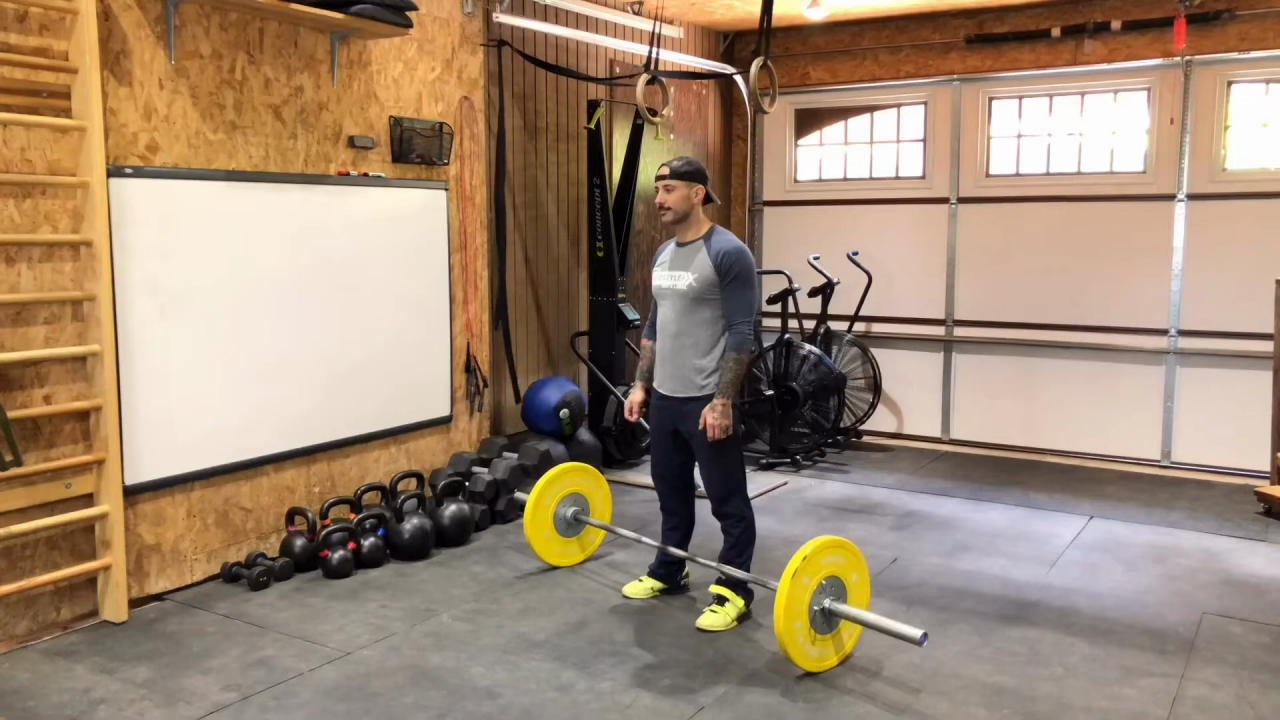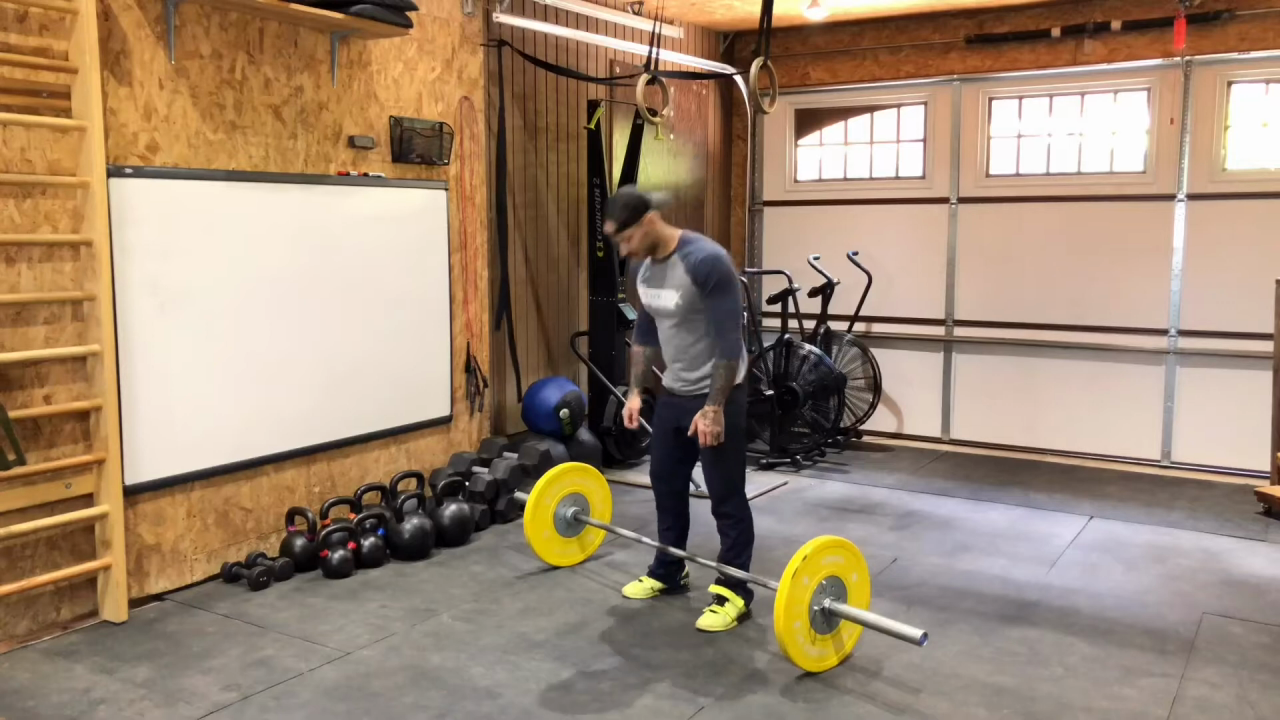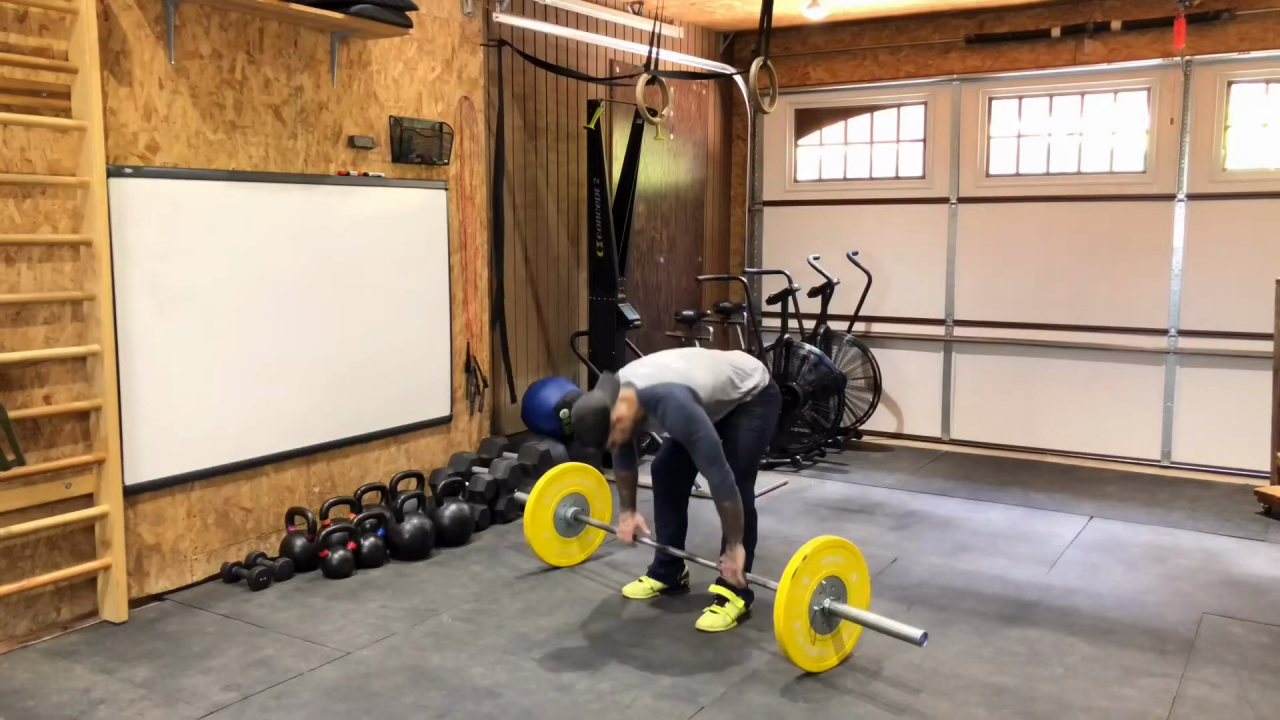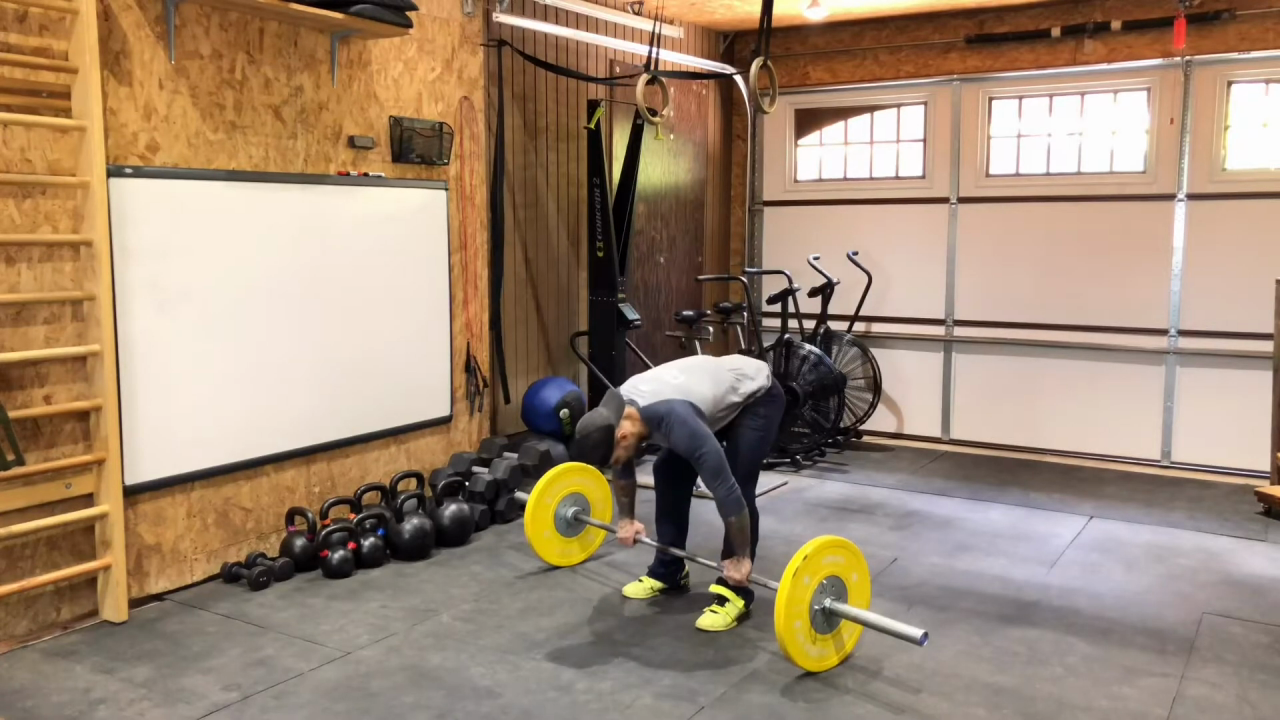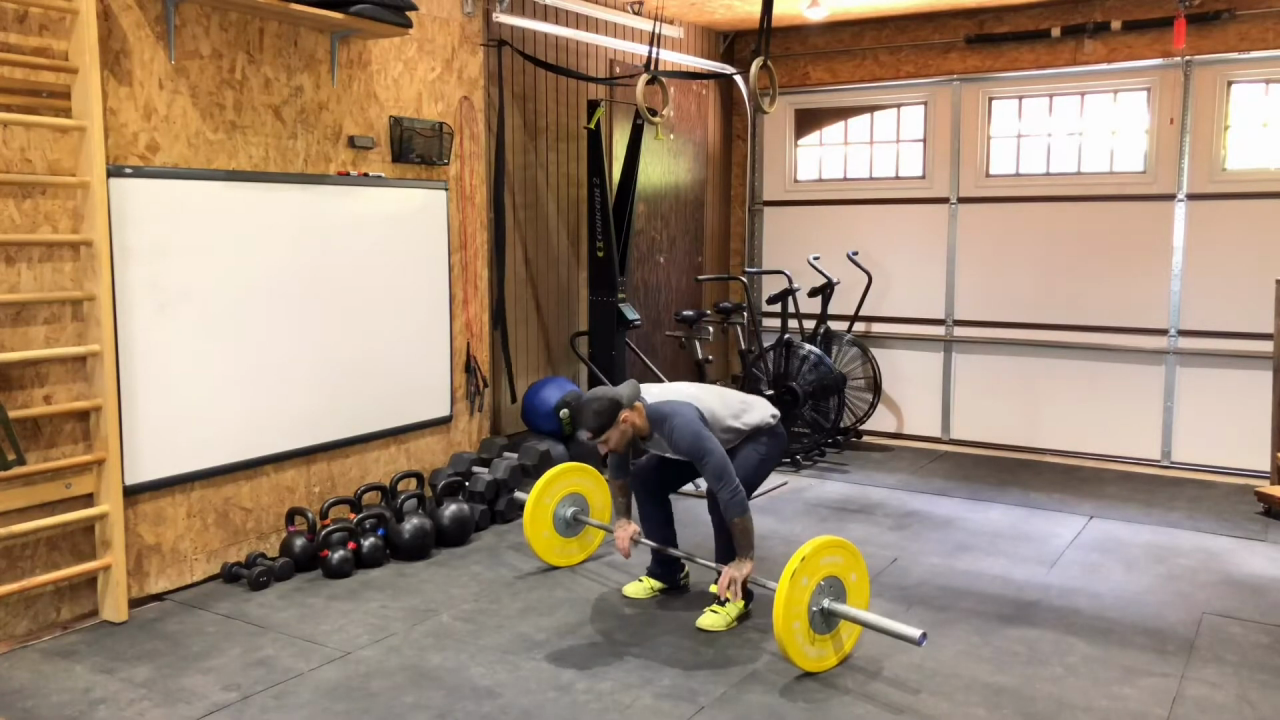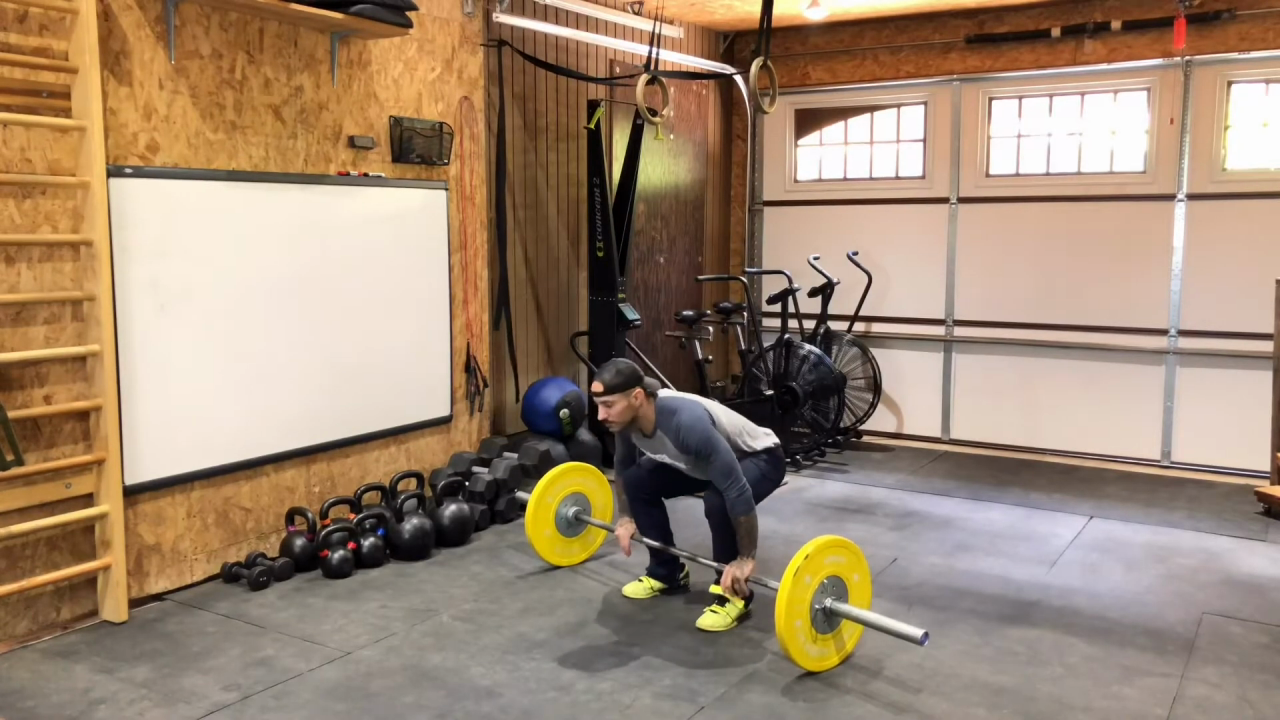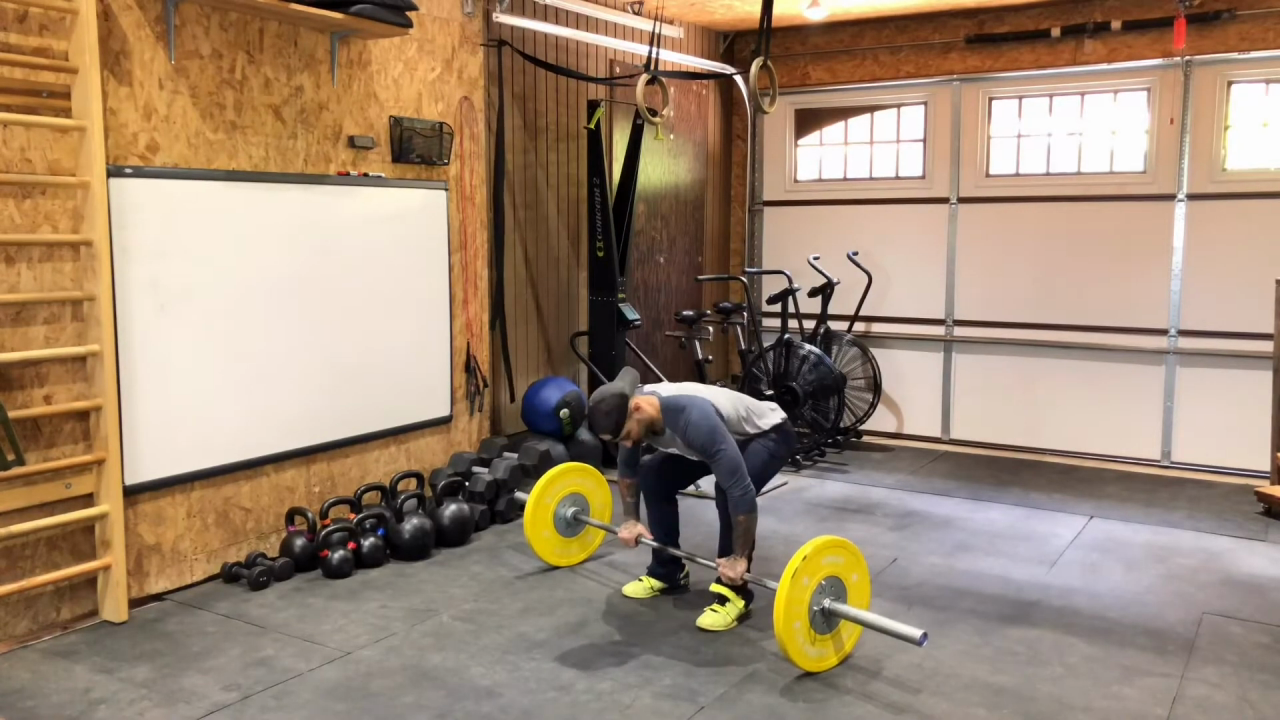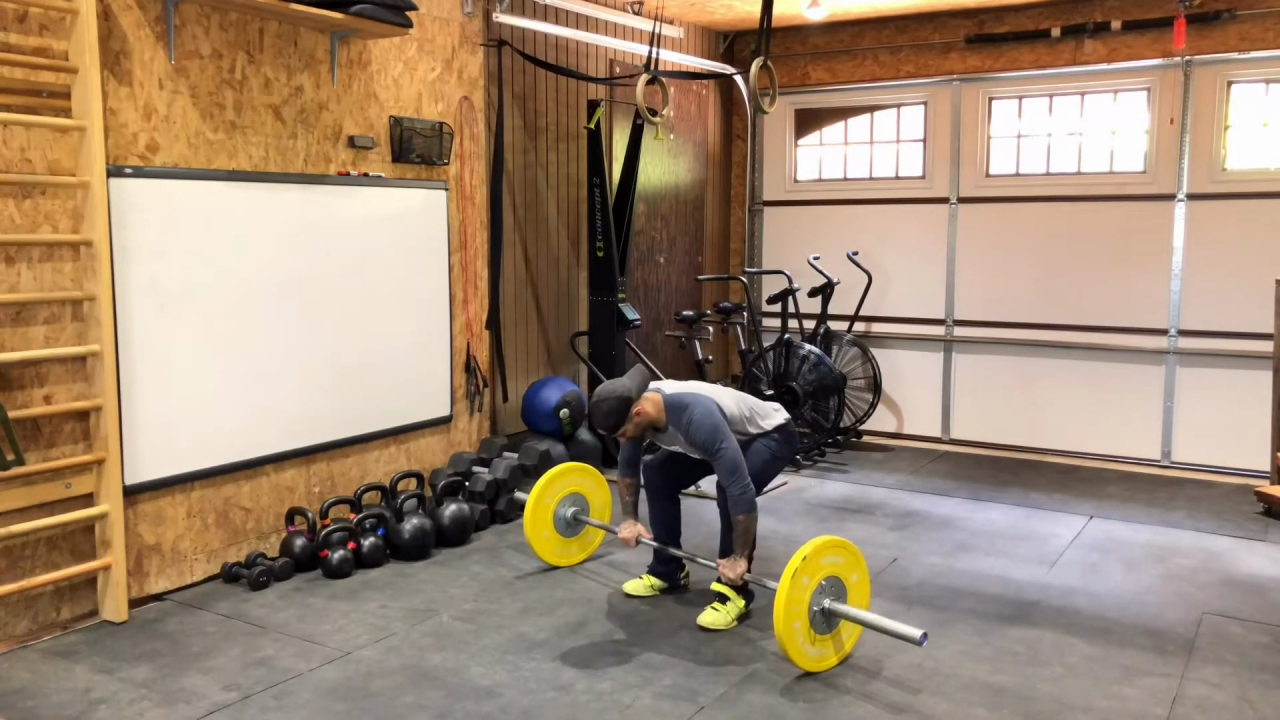
dt=0.5s
person 1, frame 1
left shoulder: (728, 253)
right shoulder: (663, 254)
left elbow: (741, 335)
left wrist: (723, 401)
right wrist: (641, 385)
left hip: (707, 401)
right hip: (665, 397)
left knee: (727, 499)
right knee: (671, 491)
left ankle: (735, 592)
right ankle: (668, 572)
person 1, frame 2
left shoulder: (705, 260)
right shoulder: (644, 266)
left elbow: (729, 340)
right elbow: (643, 332)
left wrist: (715, 407)
right wrist: (635, 391)
left hip: (717, 395)
right hip: (674, 392)
left knee: (726, 495)
right knee: (666, 482)
left ankle: (734, 592)
right ankle: (667, 573)
person 1, frame 3
left shoulder: (674, 407)
right shoulder: (612, 397)
left elbow: (719, 475)
right elbow: (624, 458)
left wrist: (735, 547)
right wrist: (628, 511)
left hip: (752, 397)
right hip: (715, 391)
left knee: (737, 483)
right knee: (666, 473)
left ankle: (734, 592)
right ankle: (668, 572)
person 1, frame 4
left shoulder: (676, 421)
right shoulder: (616, 411)
left elbow: (724, 488)
right elbow: (622, 469)
left wrist: (741, 558)
right wrist: (626, 518)
left hip: (756, 398)
right hip: (718, 391)
left knee: (738, 484)
right knee: (668, 473)
left ankle: (734, 591)
right ankle: (669, 571)
person 1, frame 5
left shoulder: (679, 424)
right shoulder: (624, 412)
left elbow: (730, 491)
right elbow: (618, 469)
left wrist: (744, 559)
right wrist: (623, 519)
left hip: (760, 433)
right hip: (718, 434)
left knee: (719, 497)
right knee: (644, 478)
left ankle: (733, 594)
right ankle: (668, 572)
person 1, frame 6
left shoulder: (686, 422)
right shoulder: (629, 417)
left elbow: (737, 491)
right elbow: (624, 467)
left wrist: (746, 558)
right wrist: (625, 517)
left hip: (761, 457)
left knee: (717, 501)
right knee: (637, 481)
left ankle: (733, 594)
right ankle: (667, 572)
person 1, frame 7
left shoulder: (695, 420)
right shoulder: (631, 413)
left elbow: (741, 489)
right elbow: (628, 467)
left wrist: (740, 557)
right wrist: (630, 518)
left hip: (768, 434)
right hip: (727, 434)
left knee: (727, 490)
right knee: (653, 475)
left ankle: (734, 591)
right ankle: (668, 571)
person 1, frame 8
left shoulder: (697, 418)
right shoulder: (637, 407)
left elbow: (740, 488)
right elbow: (628, 465)
left wrist: (740, 558)
right wrist: (629, 518)
left hip: (772, 434)
right hip: (729, 434)
left knee: (728, 489)
right knee: (657, 473)
left ankle: (735, 591)
right ankle: (668, 570)
